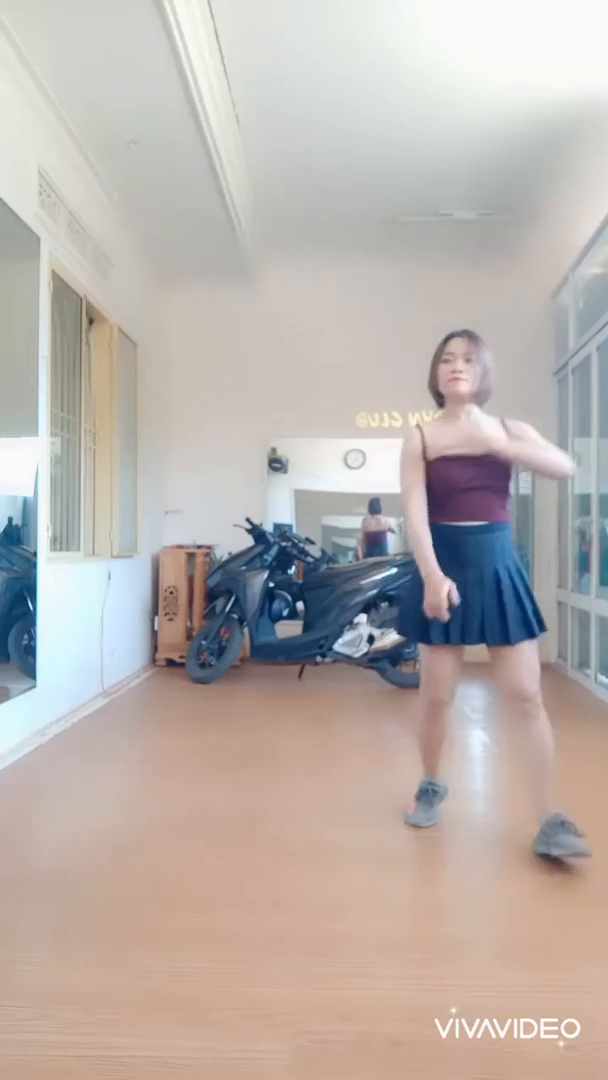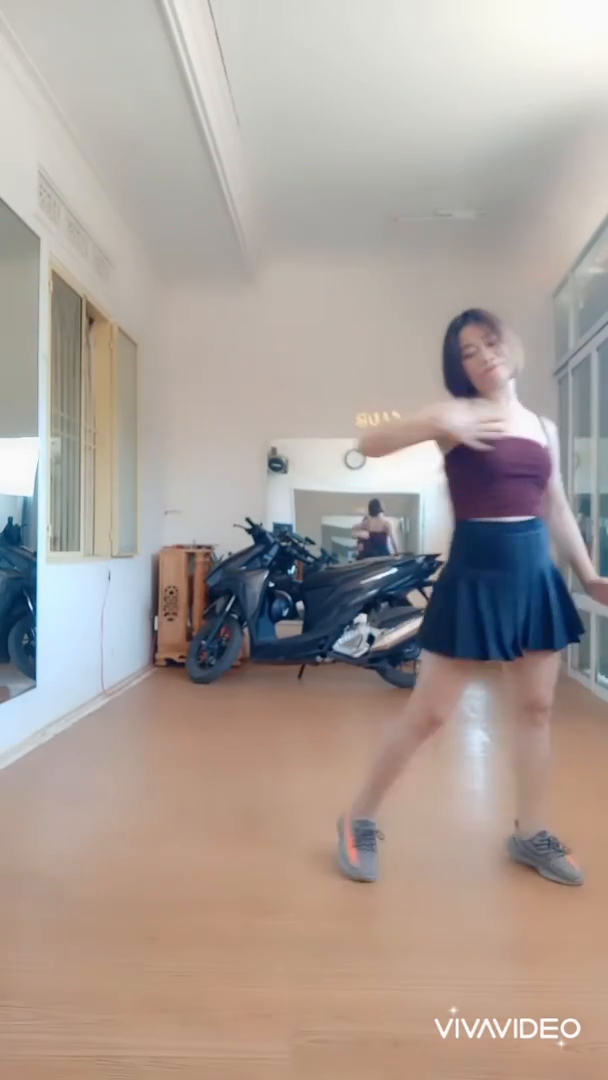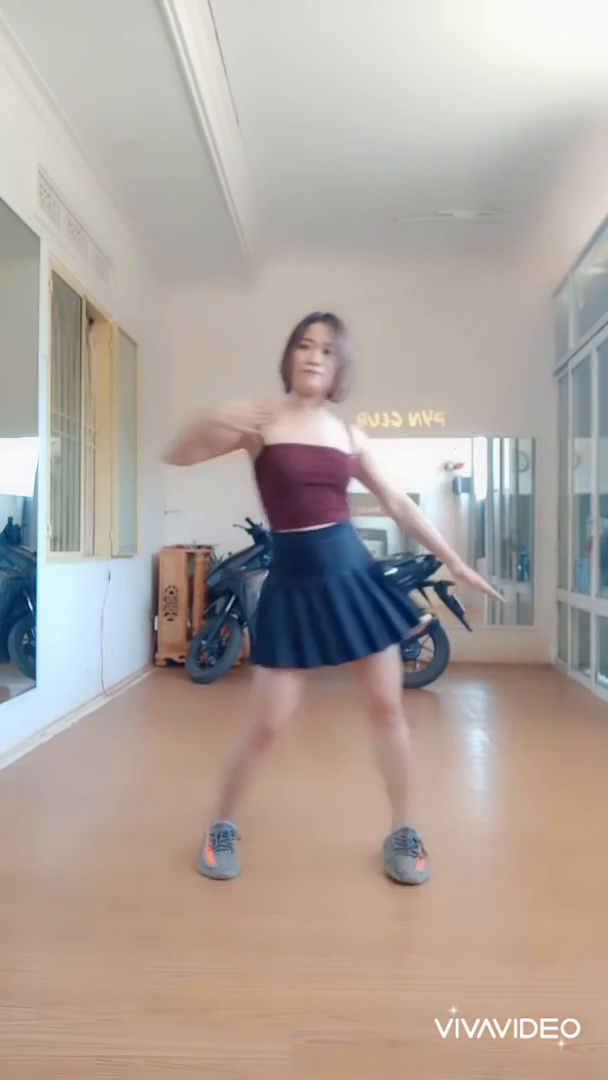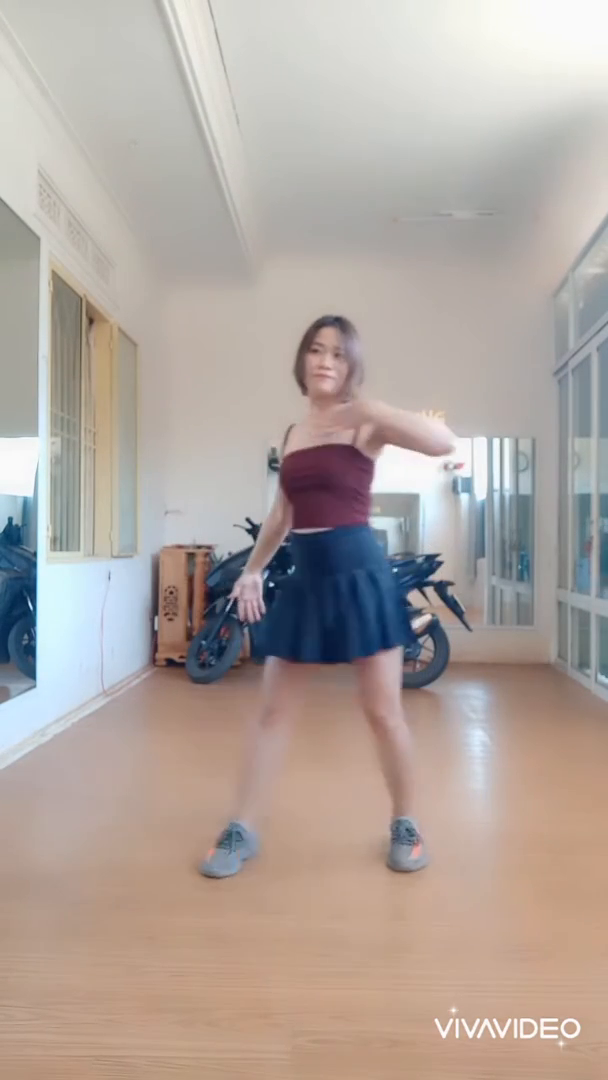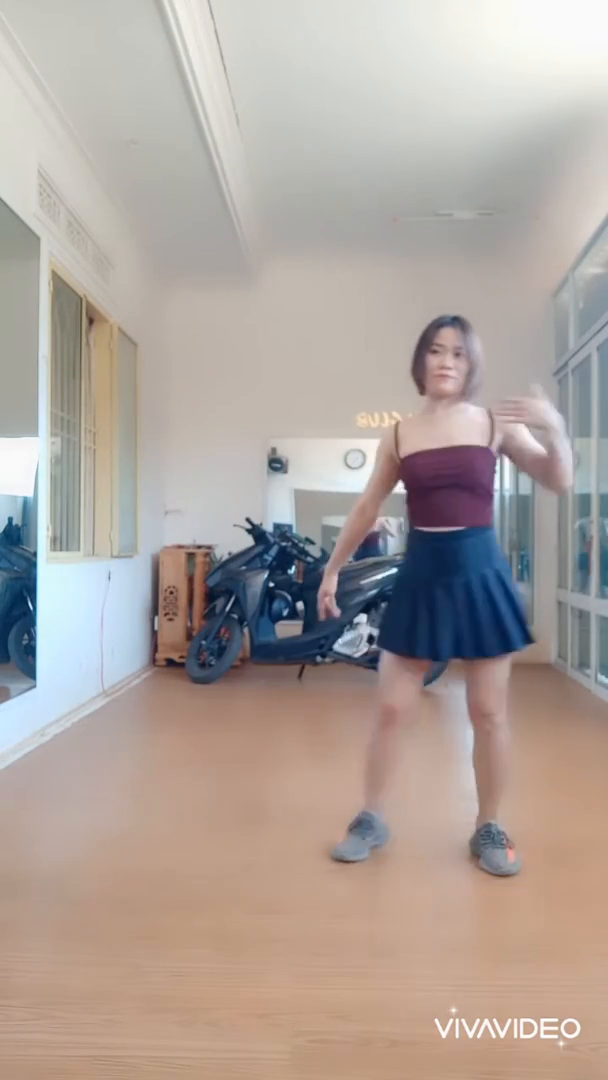
dt=1s
person 1, frame 1
left shoulder: (511, 431)
right shoulder: (420, 437)
left elbow: (565, 467)
right elbow: (415, 514)
left wrist: (499, 446)
right wrist: (431, 576)
left hip: (499, 570)
right hip: (443, 572)
left knee: (528, 698)
right knee: (436, 698)
left ankle: (551, 823)
right ankle: (431, 785)
person 1, frame 2
left shoulder: (543, 427)
right shoulder: (456, 411)
left elbow: (557, 509)
right elbow: (372, 445)
right wrist: (439, 426)
left hip: (537, 576)
right hip: (475, 576)
left knee: (535, 710)
right knee: (428, 714)
left ankle: (530, 834)
right ankle: (359, 821)
person 1, frame 3
left shoulder: (349, 435)
right shoulder: (258, 420)
left elbow: (397, 503)
right elbow: (178, 454)
left wrist: (454, 562)
right wrist: (214, 421)
left hip: (353, 575)
right hip: (293, 583)
left knee: (387, 708)
right knee: (267, 724)
left ankle: (402, 833)
right ankle: (221, 825)
person 1, frame 4
left shoulder: (366, 424)
right shoulder: (293, 433)
left elbow: (442, 441)
left wrist: (374, 409)
right wrist: (252, 570)
left hip: (360, 575)
right hip: (305, 580)
left knee: (383, 713)
right knee: (272, 711)
left ankle: (404, 824)
right ankle: (241, 830)
person 1, frame 5
left shoulder: (495, 422)
right shoulder: (399, 434)
left elbow: (558, 480)
right elbow: (366, 508)
left wrist: (552, 426)
right wrist: (332, 571)
left hip: (480, 575)
right hip: (421, 576)
left knee: (489, 714)
right knee: (393, 708)
left ankle: (489, 828)
right ankle: (371, 819)
